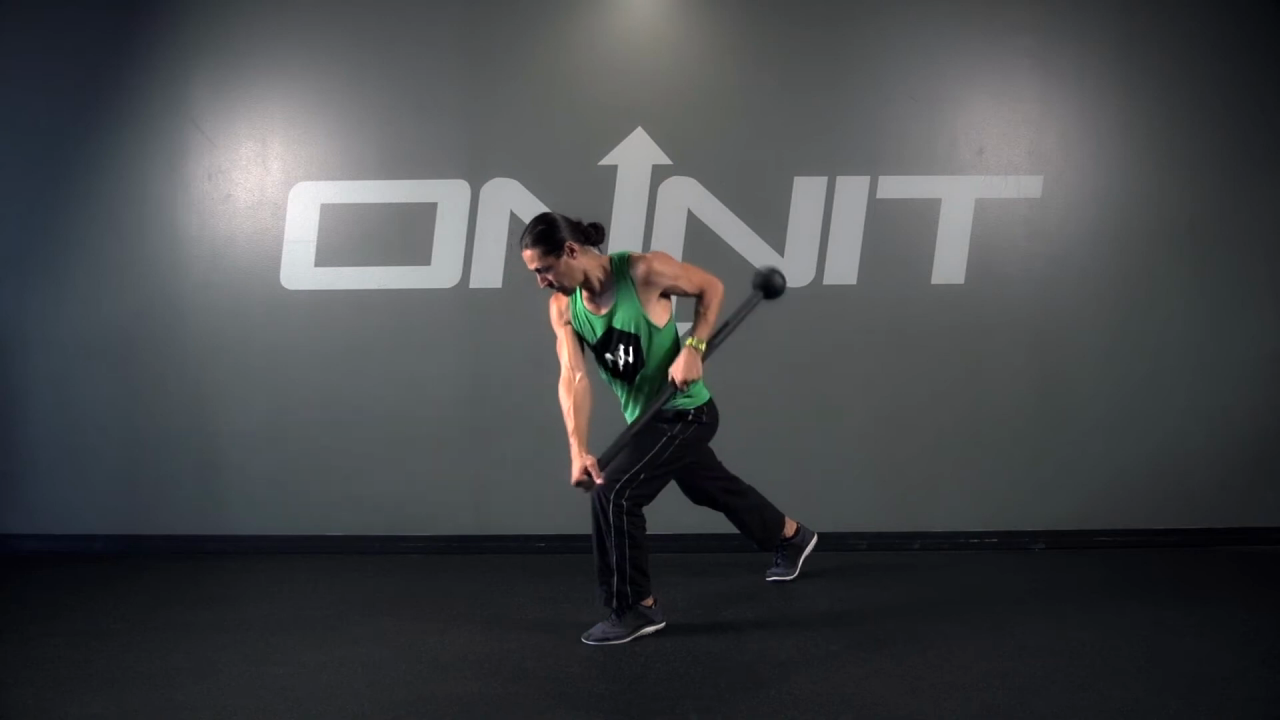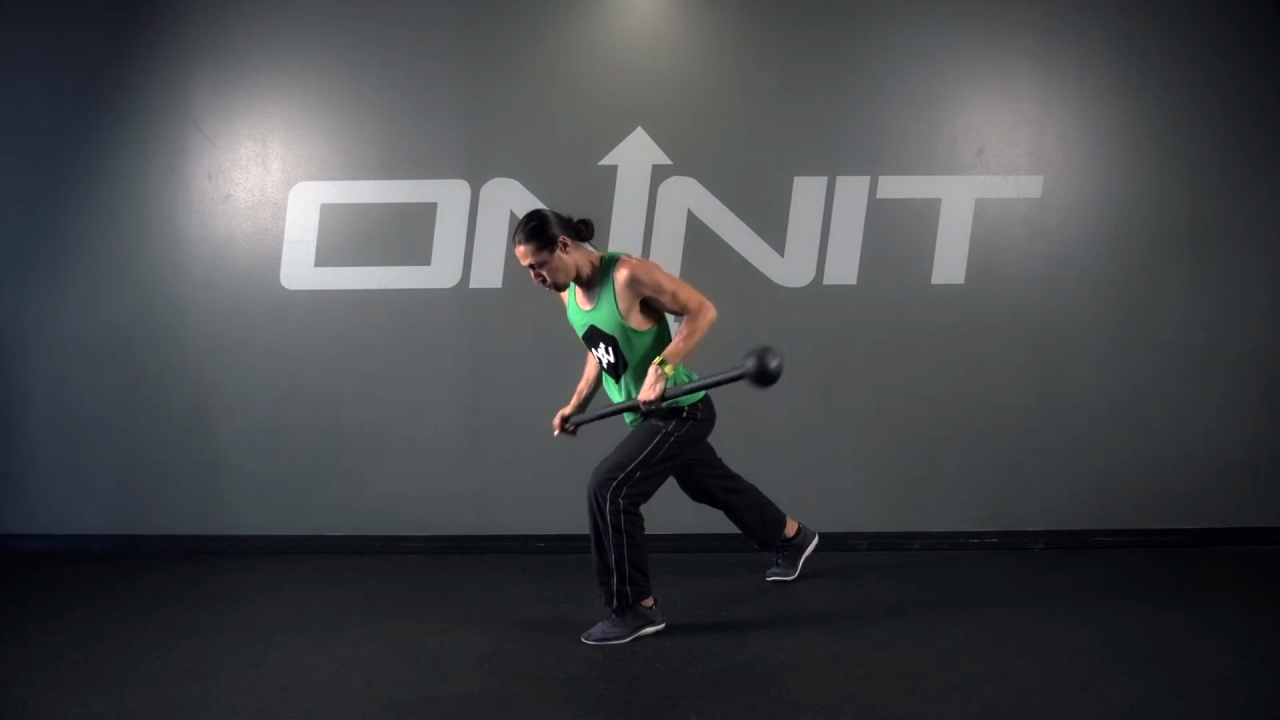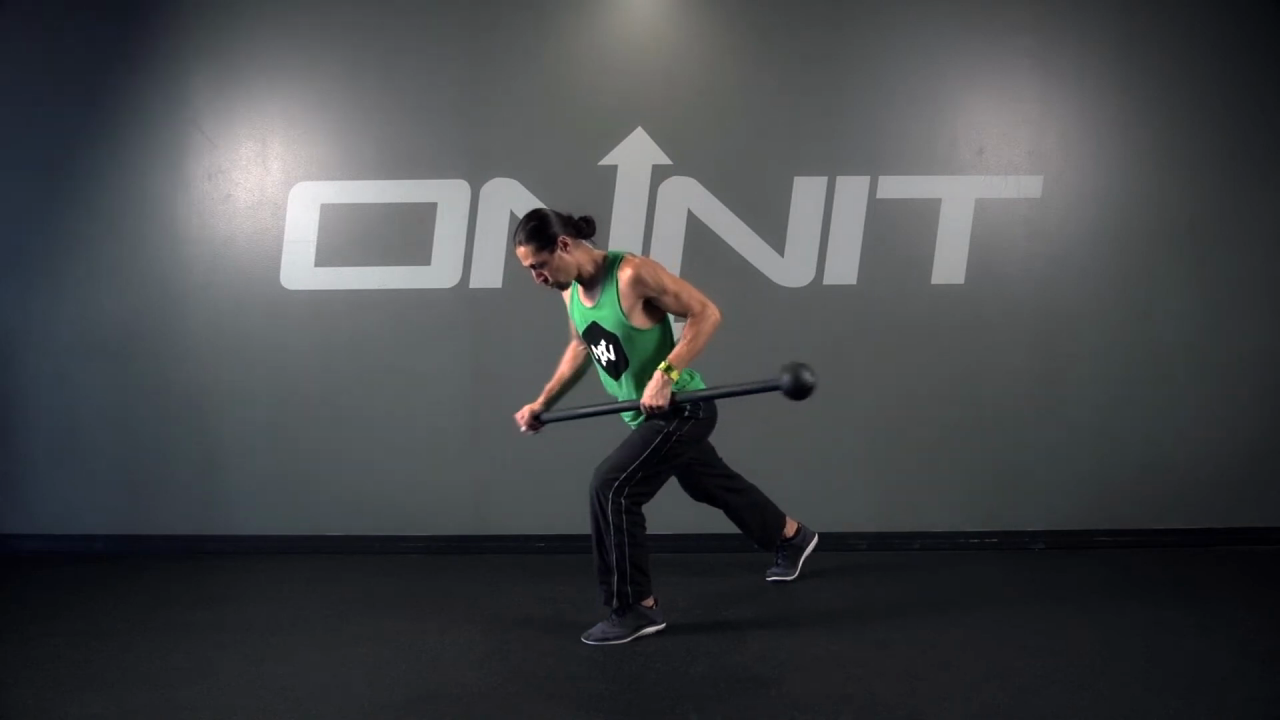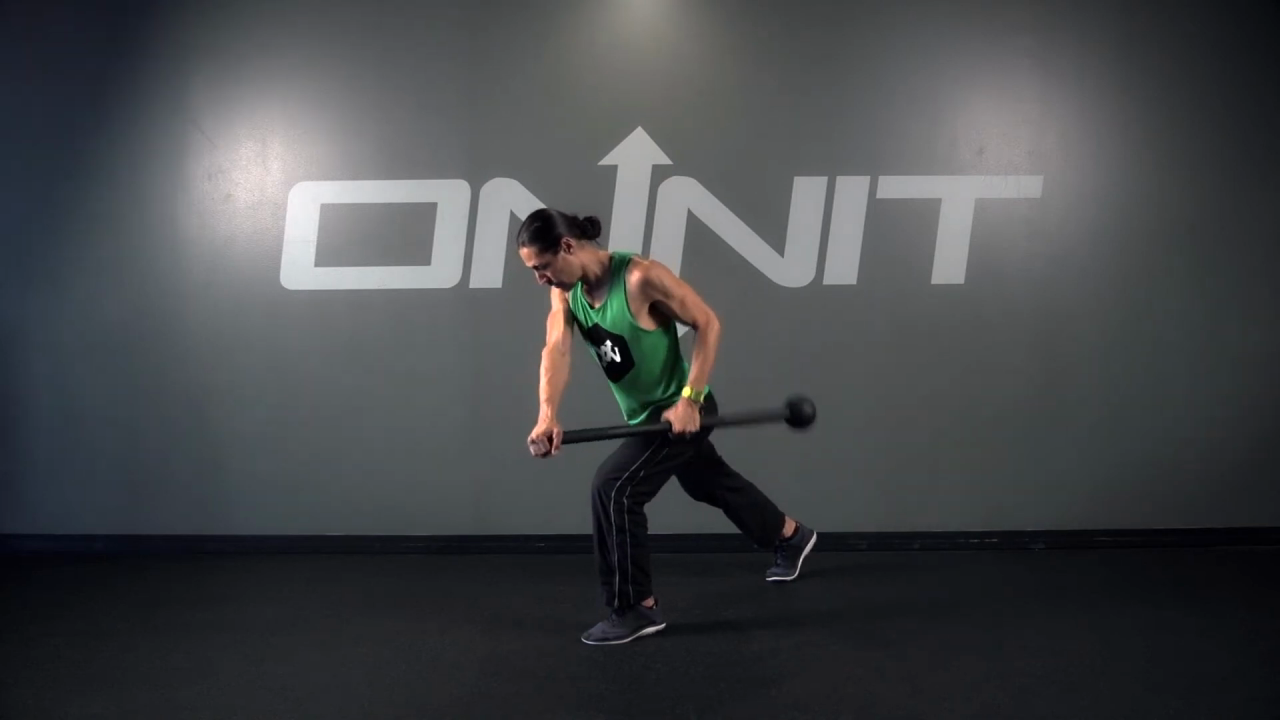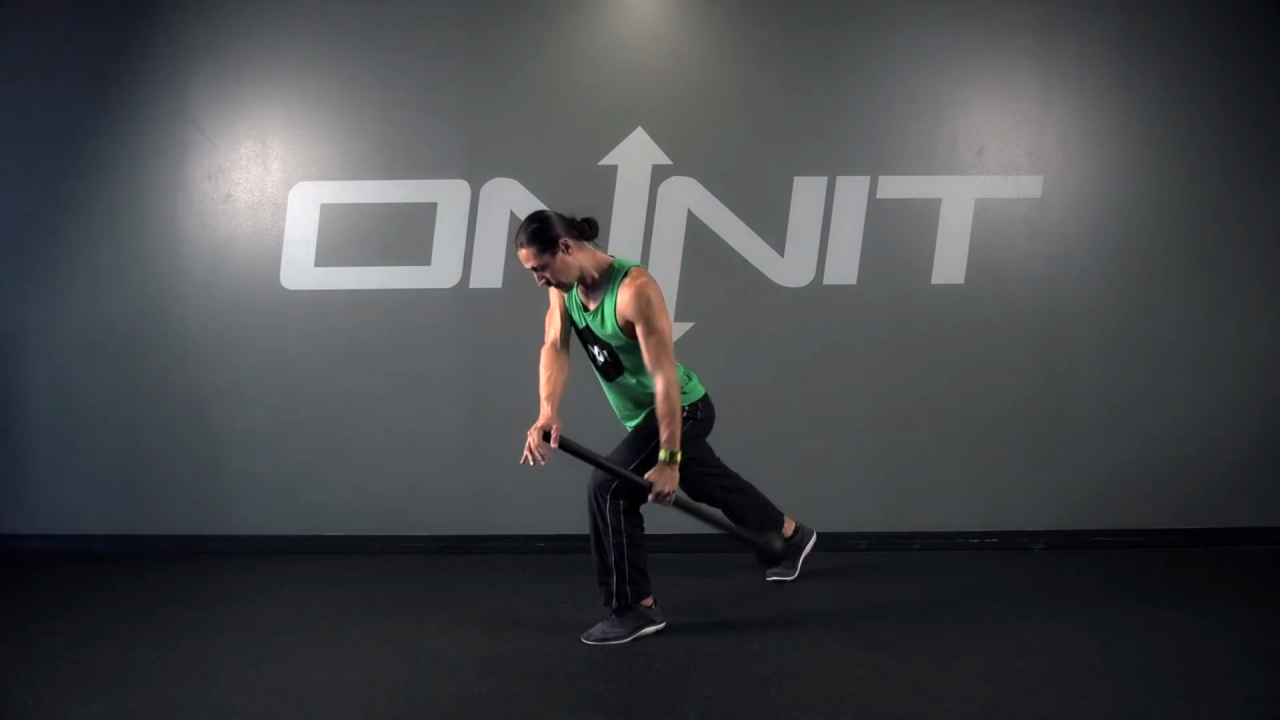
dt=1s
person 1, frame 1
left shoulder: (644, 271)
right shoulder: (563, 307)
left elbow: (711, 287)
right elbow: (573, 377)
left wrist: (693, 348)
right wrist: (578, 450)
left hip: (685, 411)
right hip: (648, 418)
left knee: (614, 491)
right knee: (713, 489)
left ankle: (637, 608)
right ankle: (792, 536)
person 1, frame 2
left shoulder: (629, 275)
right shoulder: (568, 293)
left elbow: (703, 311)
left wrist: (662, 369)
right wrist: (577, 402)
left hip: (679, 410)
right hip: (647, 415)
left knee: (609, 488)
right knee: (712, 486)
left ankle: (636, 609)
right ankle: (793, 537)
person 1, frame 3
left shoulder: (632, 274)
right shoulder: (571, 290)
left elbow: (706, 313)
right elbow: (580, 348)
left wrist: (665, 374)
right wrist: (544, 400)
left hip: (682, 408)
right hip: (654, 415)
left knee: (611, 487)
right knee: (711, 485)
left ankle: (636, 609)
right ankle: (792, 538)
person 1, frame 4
left shoulder: (640, 276)
right shoulder: (565, 290)
left elbow: (707, 324)
right elbow: (556, 350)
left wrist: (691, 399)
right wrist: (547, 416)
left hip: (679, 408)
right hip: (647, 412)
left knee: (613, 487)
right knee: (711, 484)
left ankle: (637, 608)
right ankle: (791, 536)
person 1, frame 5
left shoulder: (634, 289)
right shoulder: (563, 288)
left elbow: (667, 376)
right elbow: (555, 349)
left wrist: (668, 462)
right wrist: (547, 412)
left hip: (680, 412)
right hip: (644, 415)
left knee: (609, 489)
right knee: (710, 486)
left ankle: (635, 609)
right ankle: (792, 537)
